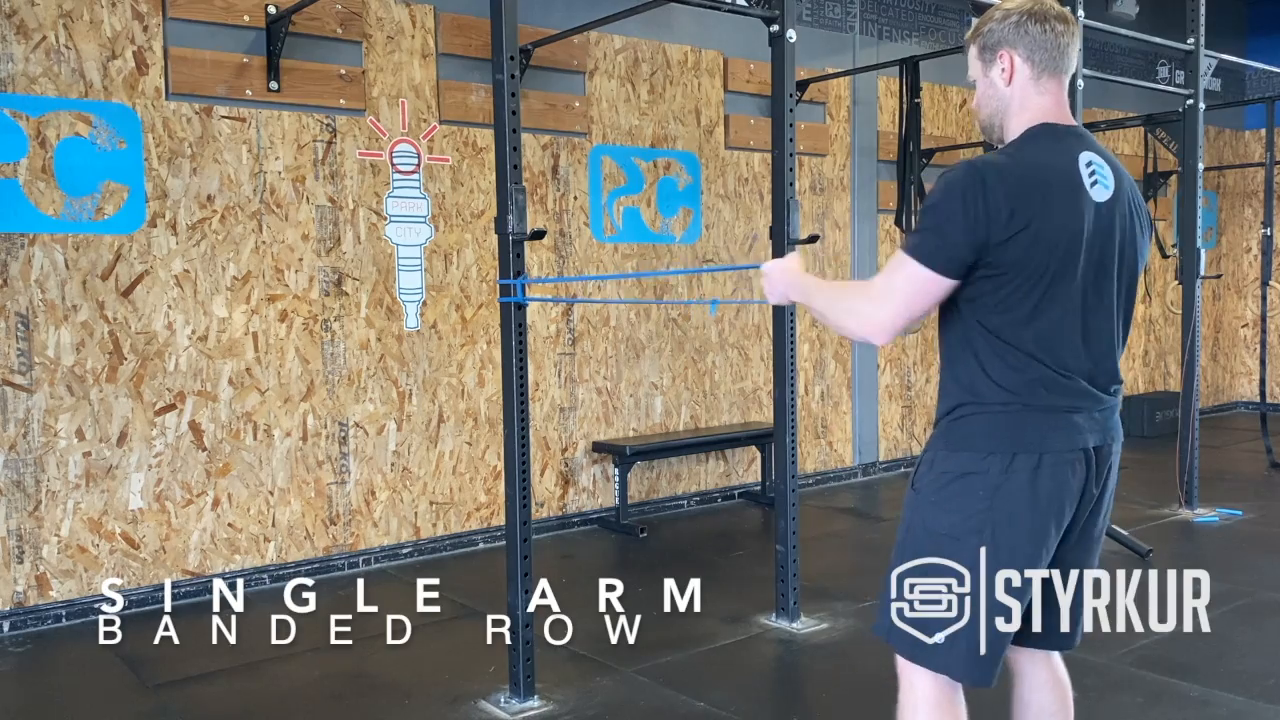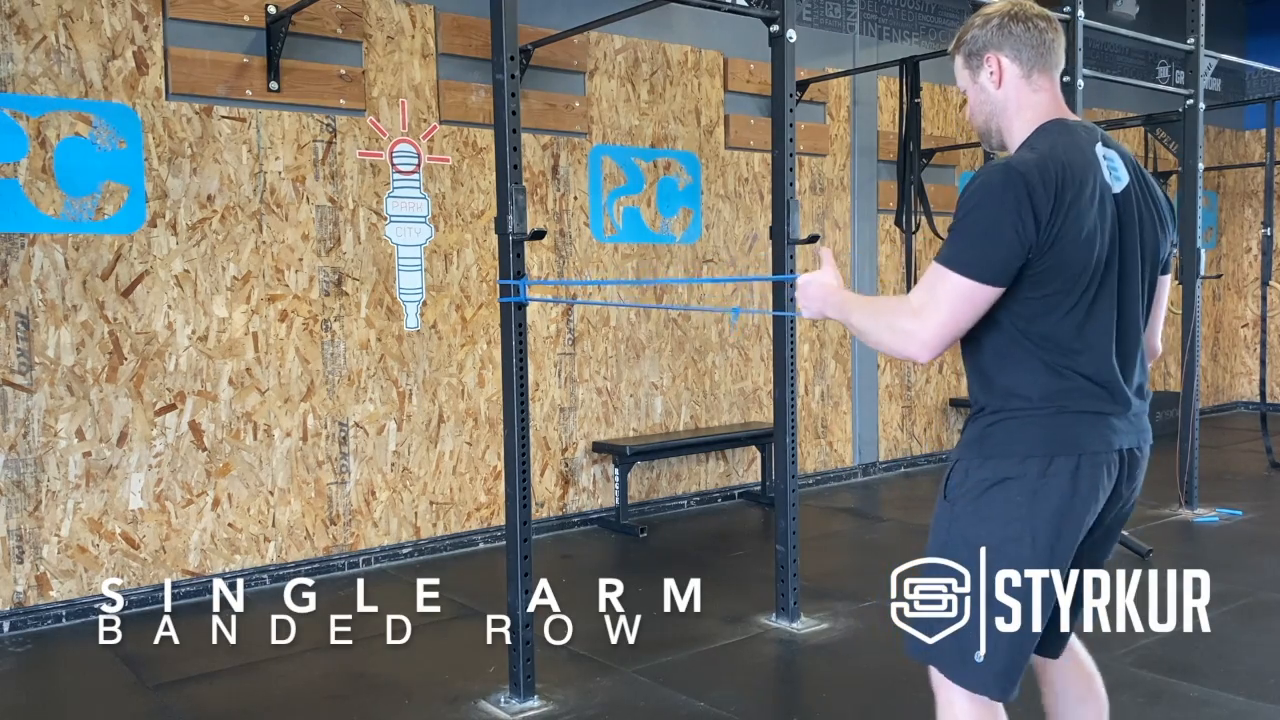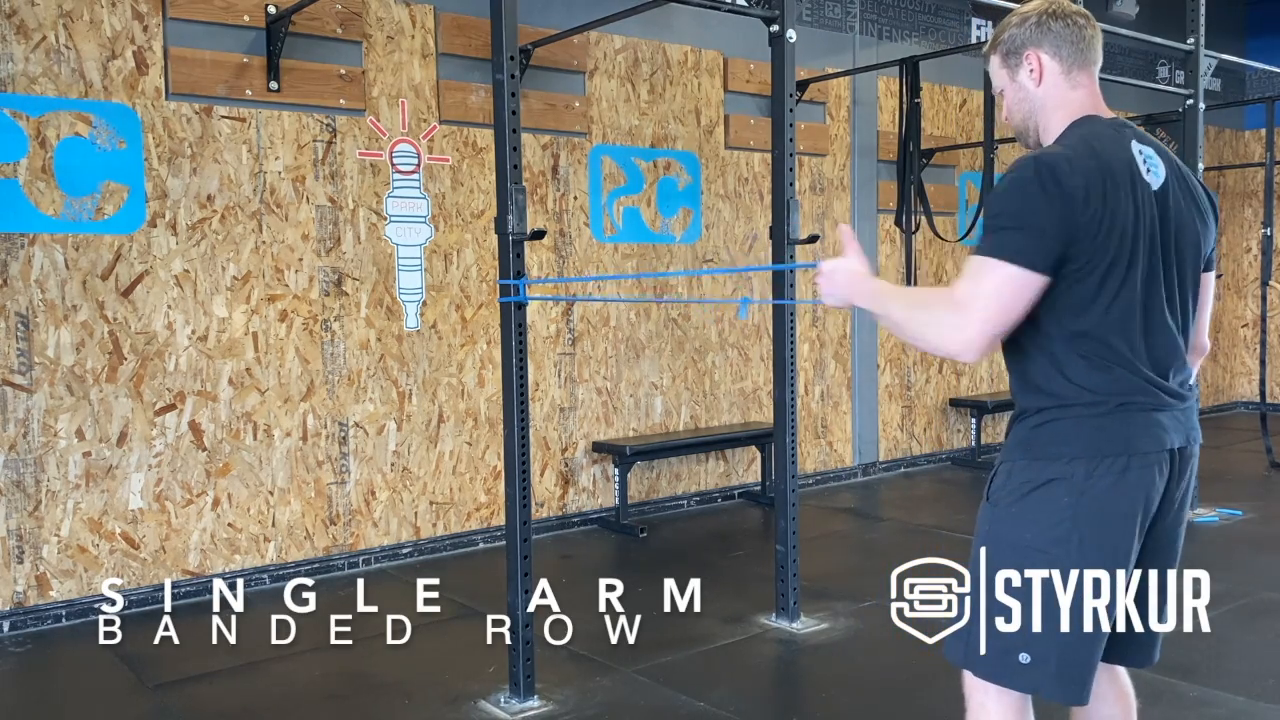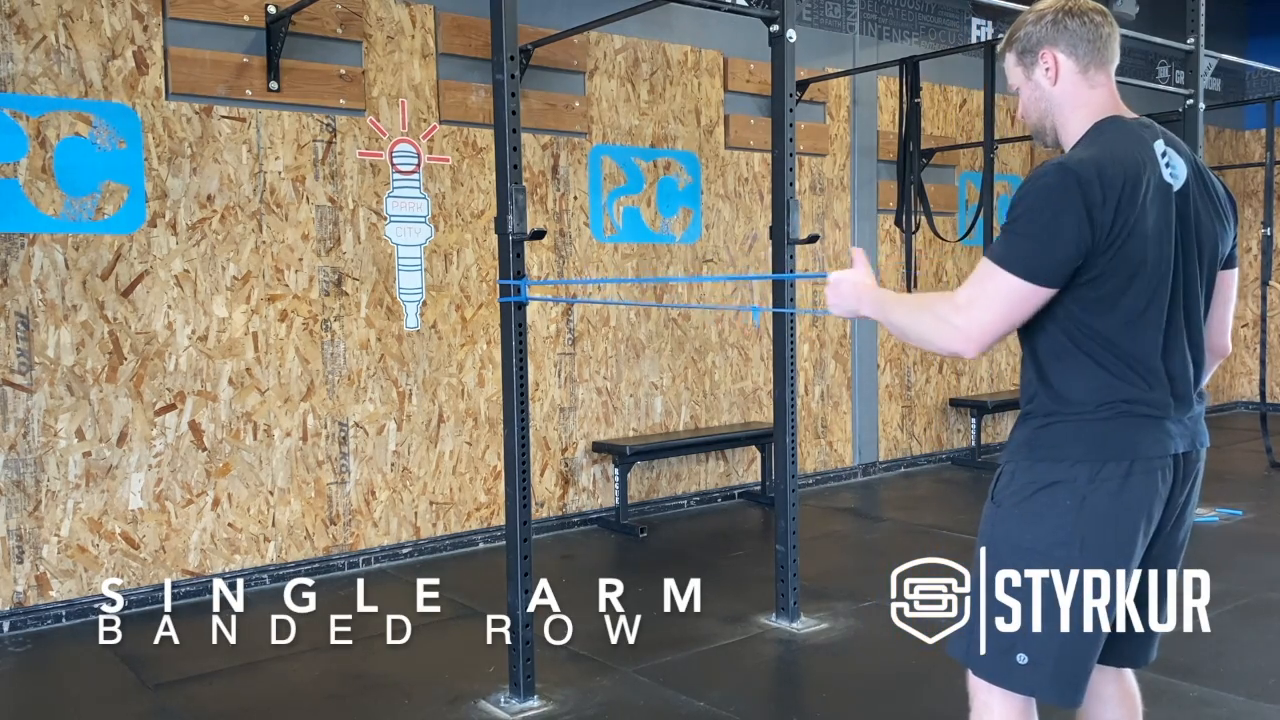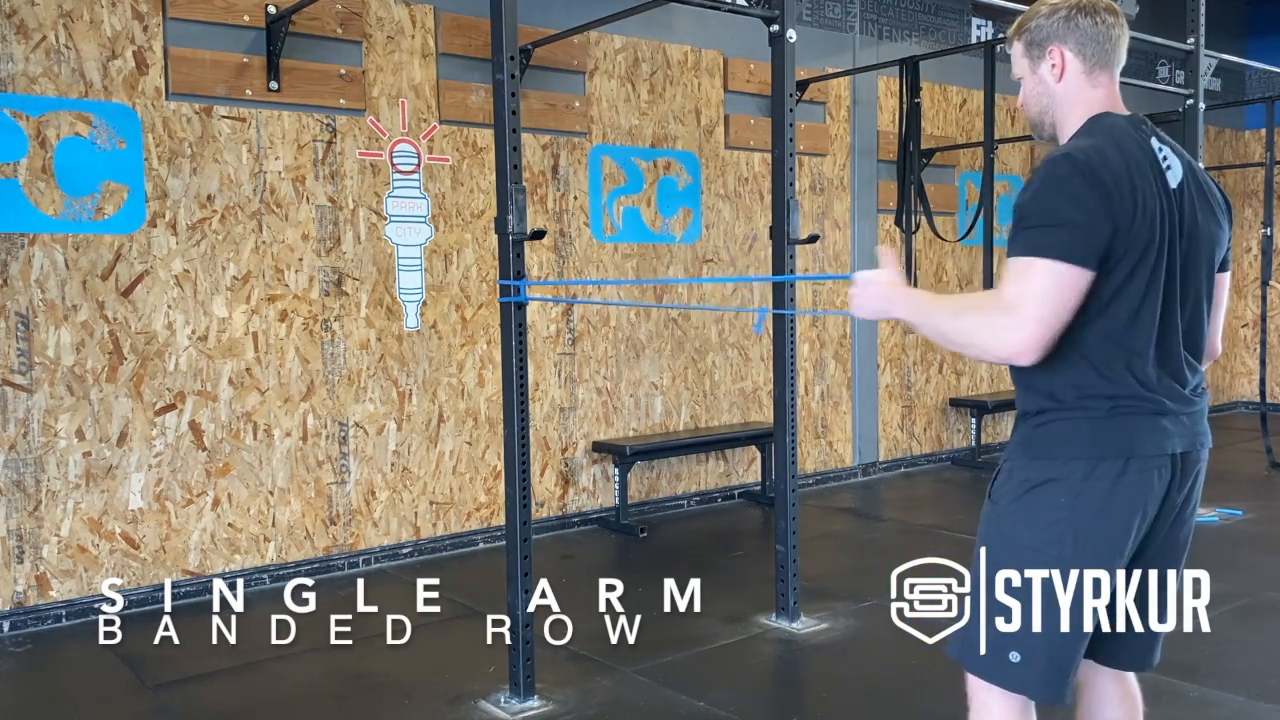
dt=1s
person 1, frame 1
left shoulder: (987, 182)
right shoulder: (1120, 187)
left elbow: (875, 320)
left wrist: (794, 283)
left hip: (997, 452)
right hip: (1088, 445)
left knee: (925, 656)
right knee: (1029, 641)
person 1, frame 2
left shoulder: (1016, 183)
right shoulder: (1137, 180)
left elbow: (917, 333)
right elbow: (1149, 339)
left wrist: (832, 299)
left hip: (1026, 457)
right hip: (1117, 449)
right knee: (1052, 638)
person 1, frame 3
left shoulder: (1050, 176)
right shoulder: (1179, 179)
left elbow: (963, 332)
right elbow: (1193, 341)
left wrist: (860, 288)
left hip: (1076, 458)
right hip: (1167, 449)
right knee: (1099, 659)
person 1, frame 4
left shoulder: (1074, 182)
right shoulder: (1197, 177)
left elbow: (961, 328)
right elbow: (1216, 342)
left wrist: (867, 297)
left hip: (1079, 466)
right hip: (1173, 455)
right knee: (1104, 660)
person 1, frame 5
left shoulder: (1078, 171)
right shoulder: (1191, 176)
left elbow: (1015, 336)
right elbow: (1208, 341)
left wrist: (898, 297)
left hip: (1080, 458)
right hip: (1176, 449)
right knee: (1104, 660)
